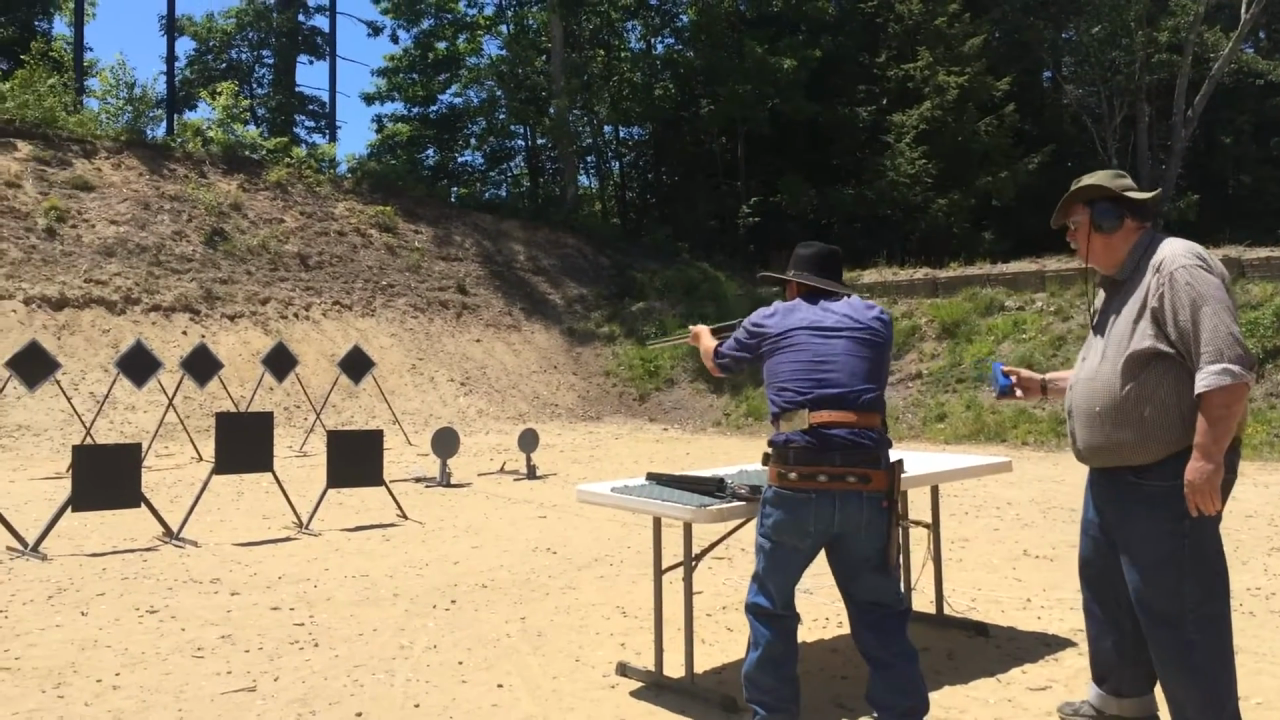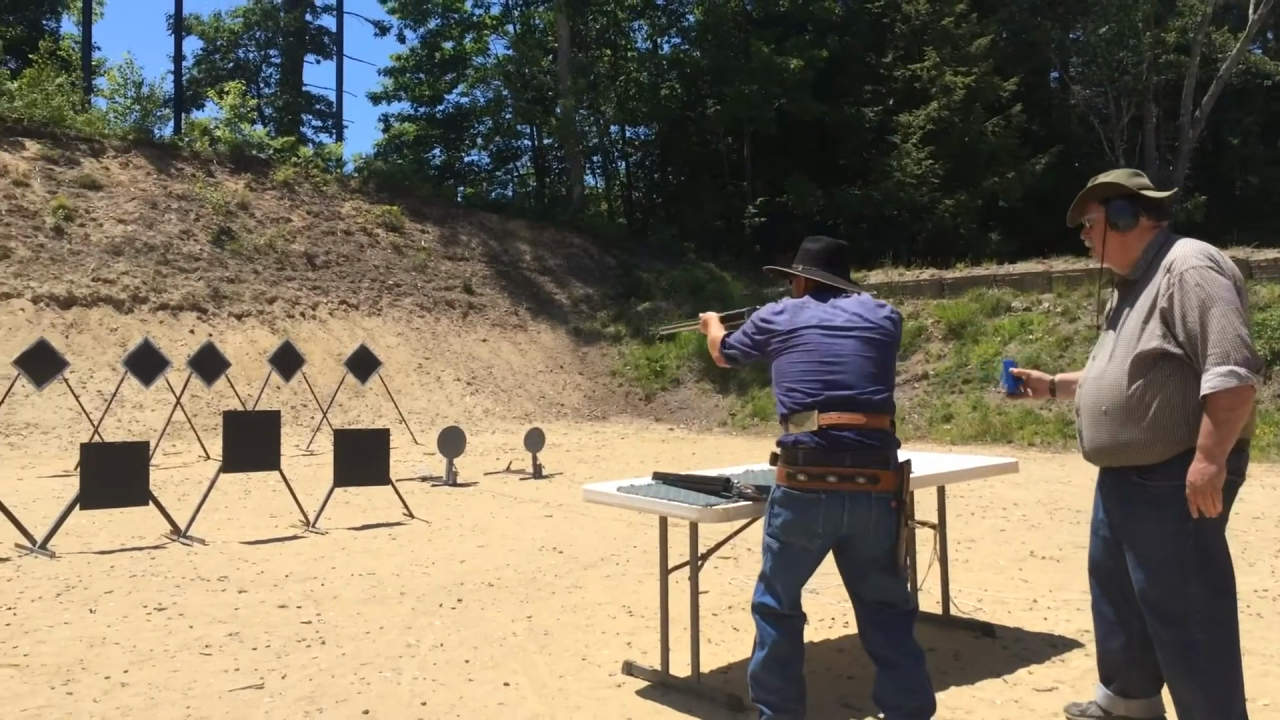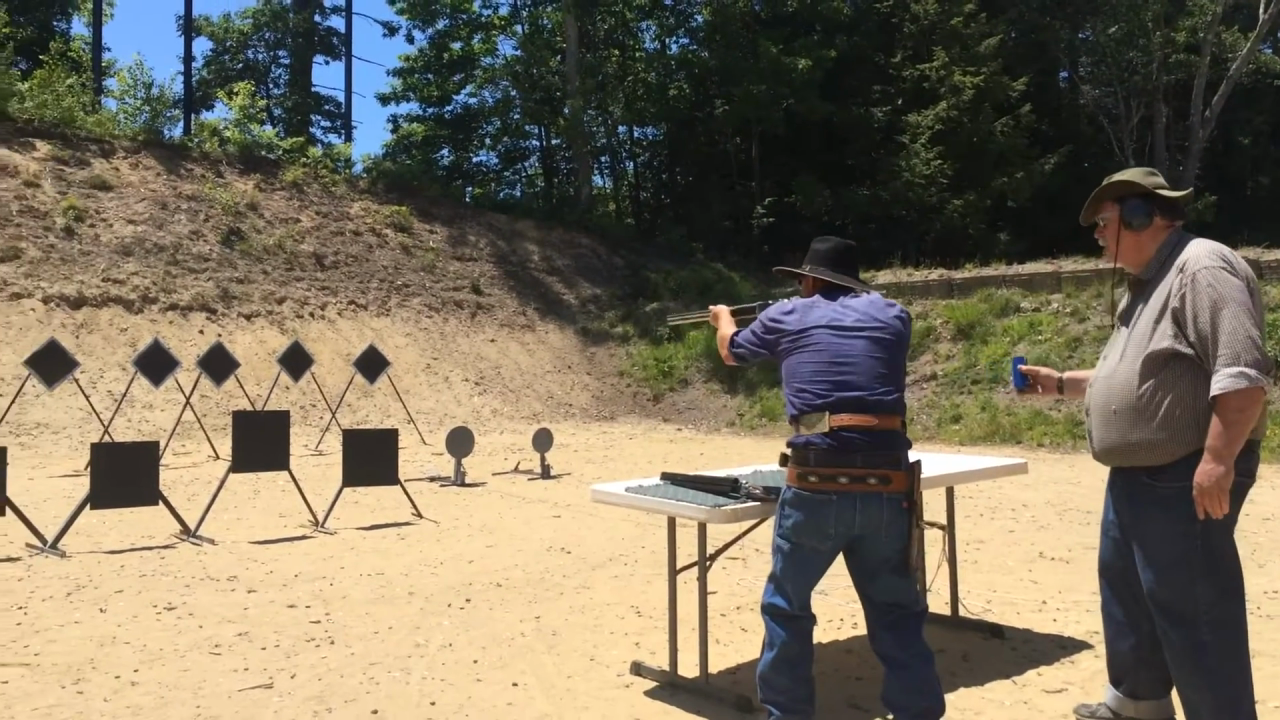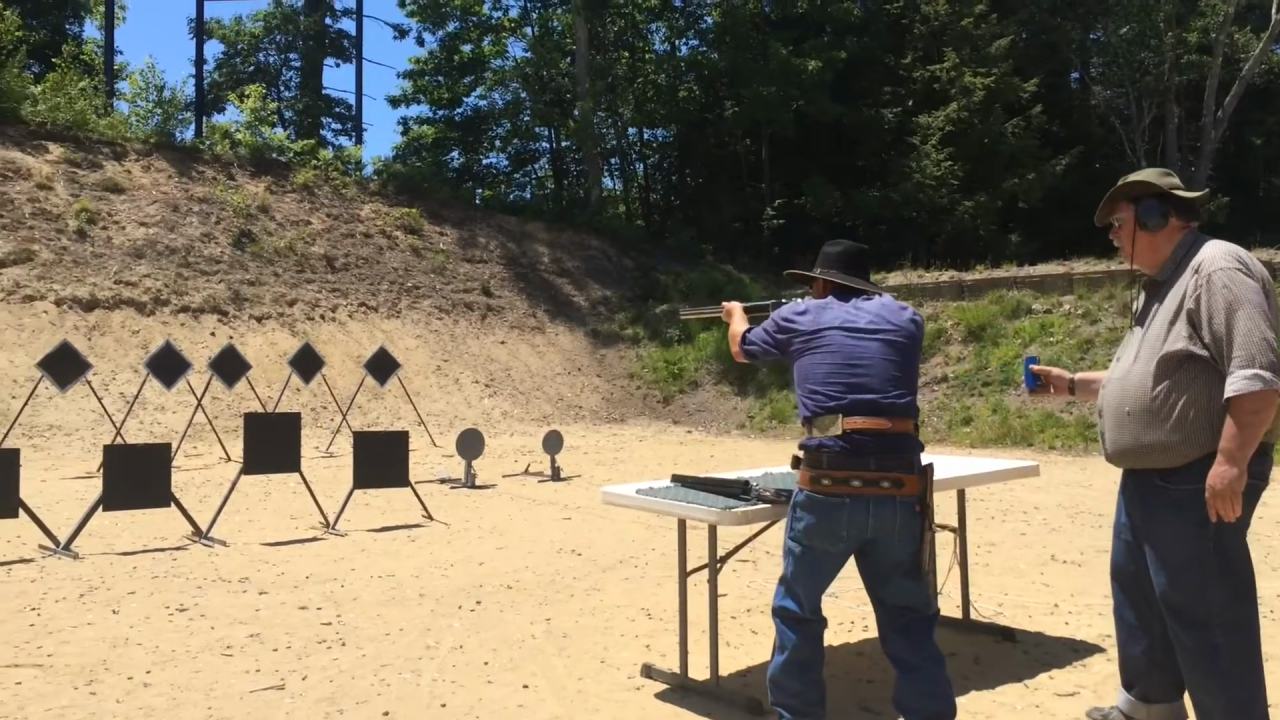
dt=0.1s
person 1, frame 1
left shoulder: (1177, 267)
right shoulder: (1116, 286)
left elbow: (1227, 368)
left wrist: (1207, 457)
right wrist: (1043, 384)
left hip: (1168, 480)
right hip: (1113, 478)
left knee: (1176, 608)
right knee: (1107, 591)
person 1, frame 2
left shoulder: (1189, 268)
right shoulder: (1131, 283)
left elbow: (1233, 370)
left wrist: (1210, 459)
right wrist: (1052, 384)
left hip: (1176, 481)
right hip: (1122, 478)
left knee: (1182, 609)
right knee: (1116, 592)
person 1, frame 3
left shoulder: (1203, 268)
right shoulder: (1144, 284)
left elbow: (1244, 372)
left wrist: (1218, 460)
right wrist: (1061, 383)
left hip: (1185, 482)
right hip: (1134, 478)
left knee: (1190, 607)
right knee: (1127, 592)
person 1, frame 4
left shoulder: (1218, 269)
right shoulder: (1159, 285)
left wrist: (1231, 462)
right wrist: (1073, 384)
left hip: (1198, 485)
right hip: (1147, 481)
left knee: (1203, 612)
right knee: (1139, 595)
person 2, frame 1
left shoulder: (770, 320)
right shoulder: (874, 318)
left elbow: (719, 363)
left wrist: (704, 337)
left hip: (797, 483)
right hip: (867, 483)
left knee: (771, 608)
right knee: (880, 611)
person 2, frame 2
left shoulder: (778, 317)
right shoulder: (884, 316)
left elbow: (725, 354)
left wrist: (712, 326)
left hip: (805, 484)
right hip: (876, 484)
left knee: (777, 607)
right knee: (887, 611)
person 2, frame 3
left shoulder: (787, 316)
right shoulder: (892, 315)
left elbow: (732, 351)
left wrist: (723, 319)
left hip: (817, 485)
right hip: (887, 485)
left knee: (787, 608)
right knee: (896, 613)
person 2, frame 4
left shoulder: (800, 317)
right shoulder: (905, 318)
left elbow: (743, 347)
left wrist: (735, 315)
left hip: (829, 488)
right hip: (900, 489)
left knee: (798, 611)
right knee: (908, 617)
